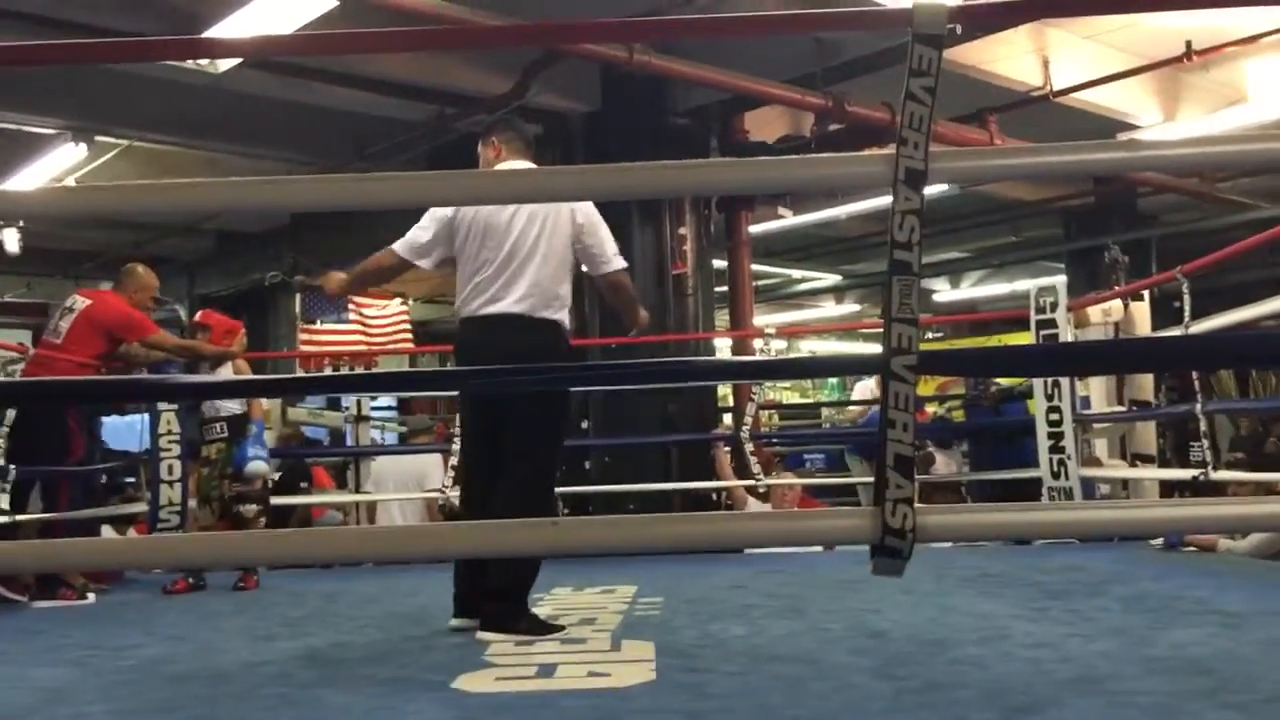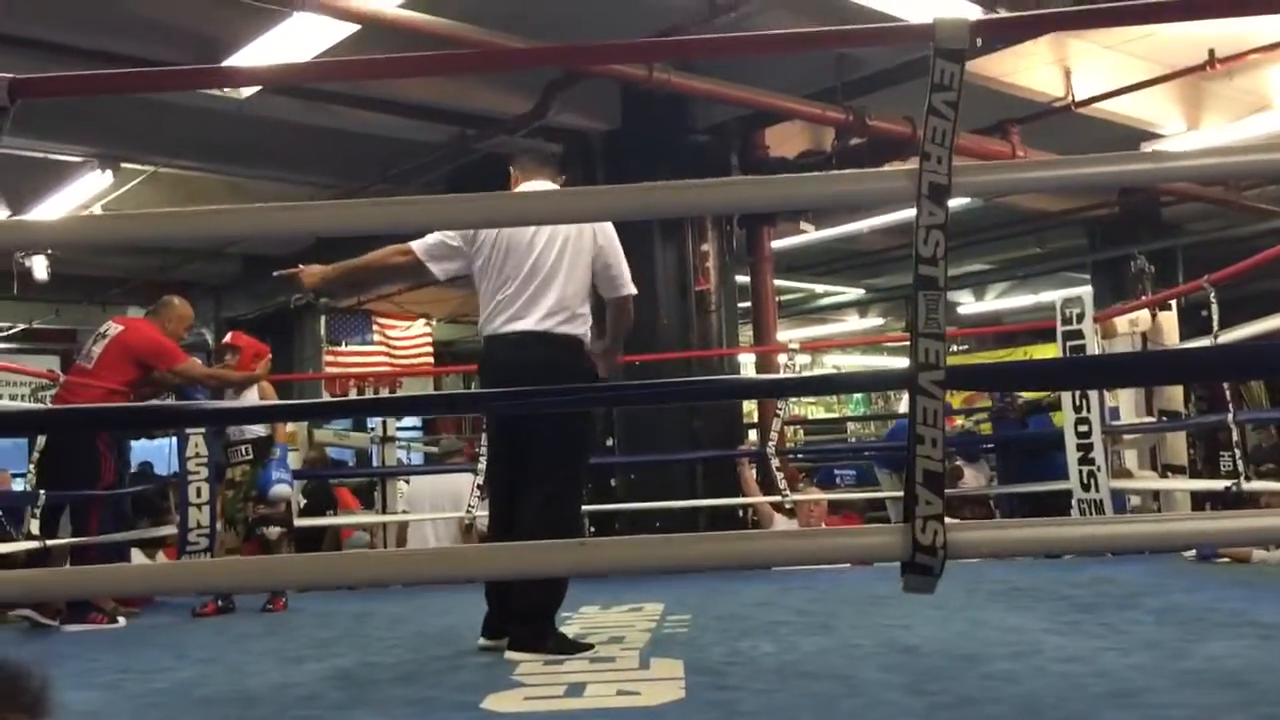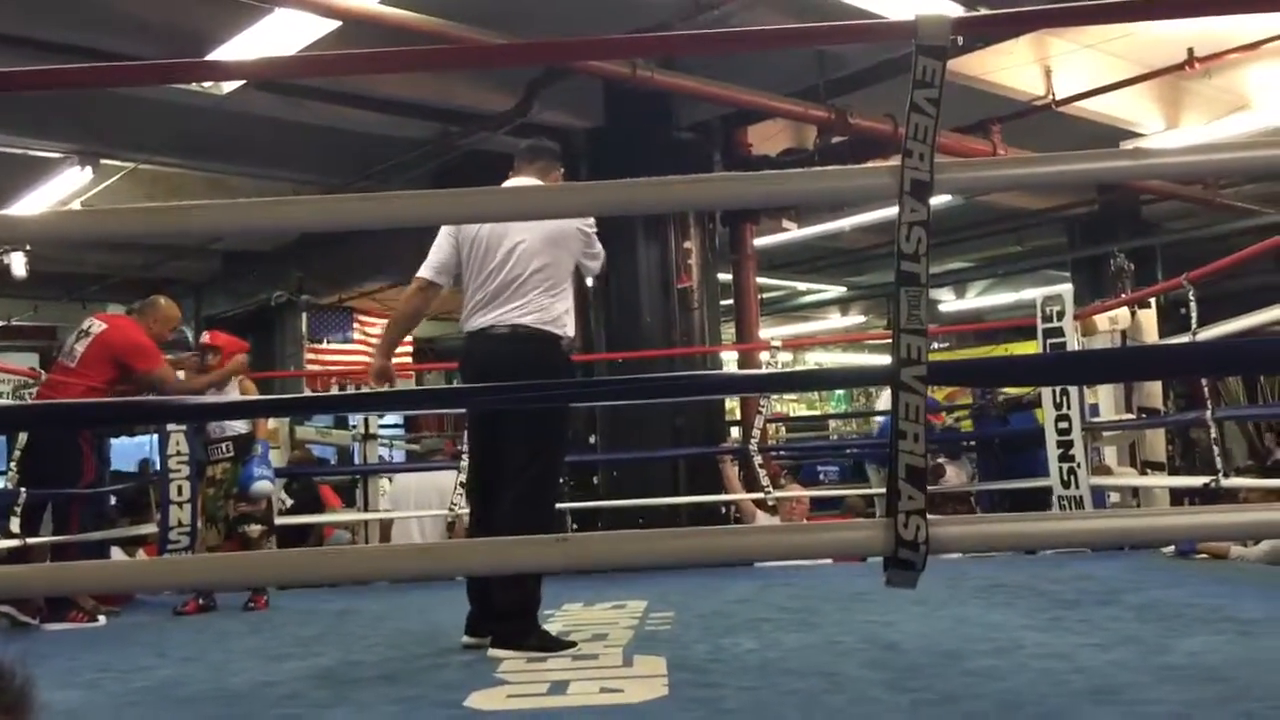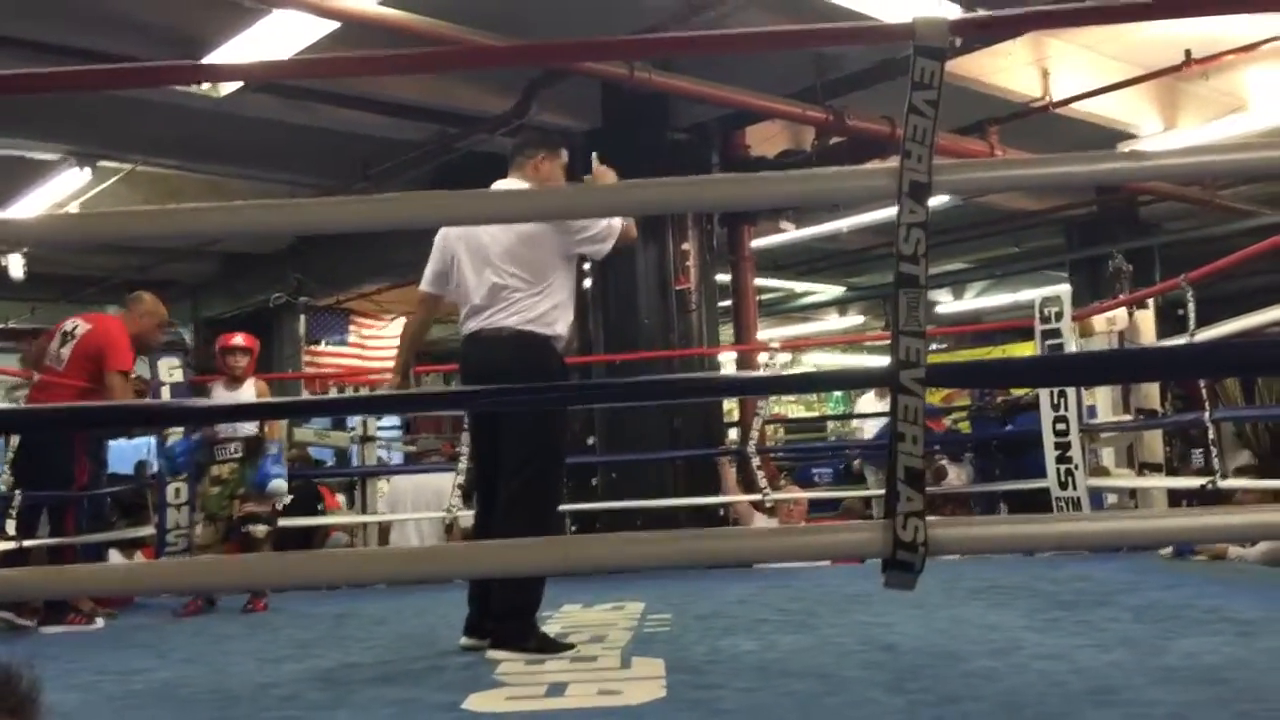
dt=0.5s
person 1, frame 1
left shoulder: (465, 199)
right shoulder: (568, 199)
left elbow: (398, 258)
right elbow: (612, 275)
left wrist: (344, 284)
right wrist: (635, 317)
left hip: (479, 342)
right hip: (538, 343)
left knee: (481, 472)
right knee: (529, 475)
left ankle: (472, 600)
right ankle: (505, 609)
person 1, frame 2
right shoulder: (589, 218)
left elbow: (402, 258)
right elbow: (622, 299)
left wrist: (327, 275)
right wrist: (610, 347)
left hip: (503, 360)
right hip: (562, 360)
left knee: (507, 490)
right knee: (554, 493)
left ankle: (501, 619)
right ankle: (532, 628)
person 1, frame 3
left shoulder: (467, 215)
right shoulder: (571, 215)
left elbow: (422, 289)
right elbow: (594, 265)
left wrist: (383, 351)
left hip: (481, 353)
right hip: (537, 354)
left knee: (489, 485)
right knee: (530, 488)
left ankle: (484, 616)
right ankle: (515, 625)
person 1, frame 4
left shoulder: (458, 219)
left elbow: (426, 301)
right elbow: (627, 232)
left wrist: (402, 368)
right wrist: (609, 187)
left hip: (478, 355)
right hip: (529, 357)
left knee: (492, 489)
right knee: (530, 490)
left ankle: (484, 619)
right ankle: (512, 627)
person 2, frame 1
left shoulder: (84, 299)
right shoulder: (120, 312)
right elbow: (179, 347)
left wrist: (161, 357)
right wrist: (228, 352)
right hip: (62, 401)
right knee: (62, 489)
right ankle: (50, 583)
person 2, frame 2
left shoulder: (119, 326)
right shoulder: (151, 339)
right elbow: (206, 377)
left wrist: (179, 380)
right wrist: (254, 375)
right hip: (91, 426)
left knee: (53, 507)
right knee: (94, 514)
right ankle: (81, 609)
person 2, frame 3
left shoulder: (100, 321)
right shoulder: (135, 340)
right elbow: (178, 388)
left wrist: (157, 372)
right wrist: (226, 372)
right hip: (72, 424)
left knee: (33, 505)
right knee: (75, 511)
right ankle: (60, 606)
person 2, frame 4
left shoulder: (76, 321)
right shoulder: (117, 339)
left elbow: (30, 360)
right elbow: (119, 400)
right hip: (68, 428)
left knee: (29, 508)
right knee: (68, 514)
right ankle: (58, 609)
person 3, frame 1
left shoulder: (238, 364)
right shoulder: (202, 369)
left elbow: (256, 403)
left wrist: (255, 439)
left hip: (238, 440)
right hip: (211, 445)
left knee: (247, 509)
right knee: (203, 508)
left ankle: (250, 571)
right ankle: (194, 573)
person 3, frame 2
left shoulder: (262, 387)
right shoulder: (227, 391)
left elbow: (279, 425)
left wrist: (279, 462)
left hip: (262, 464)
right hip: (235, 467)
left knee: (272, 531)
right knee: (229, 531)
left ankle: (278, 593)
right ankle: (223, 596)
person 3, frame 3
left shoulder: (243, 383)
right shoulder: (207, 389)
left elbow: (260, 421)
right elbow: (201, 422)
left wrist: (260, 459)
left hip: (244, 460)
right hip: (215, 465)
left knee: (253, 528)
right knee: (210, 530)
left ankle: (259, 591)
right ankle: (204, 594)
person 3, frame 4
left shoulder: (258, 386)
right shoulder: (213, 388)
left elbow: (273, 424)
right elbow: (209, 428)
left wrist: (274, 459)
right wrist: (189, 447)
left hip: (251, 463)
right hip: (219, 465)
left knee: (256, 531)
right knee: (207, 530)
left ankle: (258, 593)
right ankle: (203, 593)
